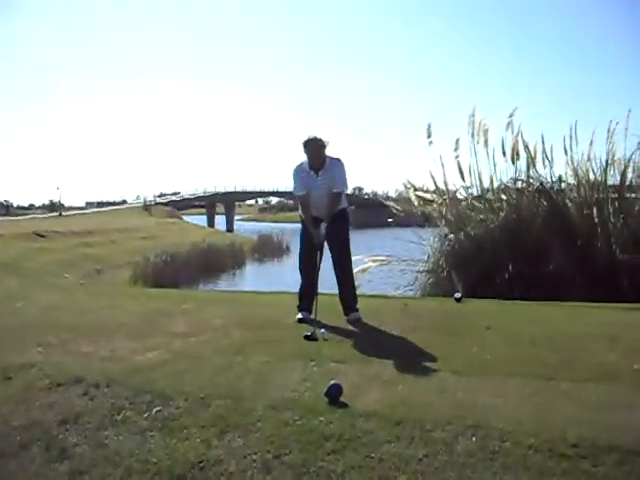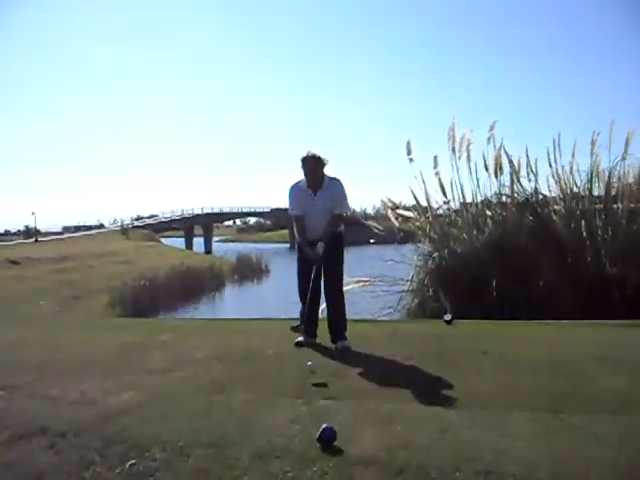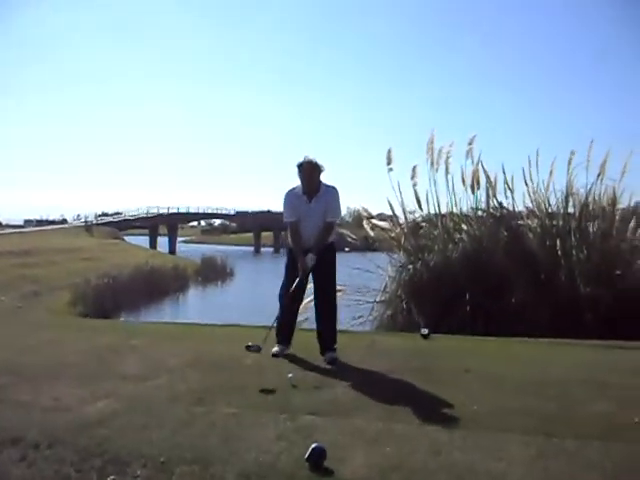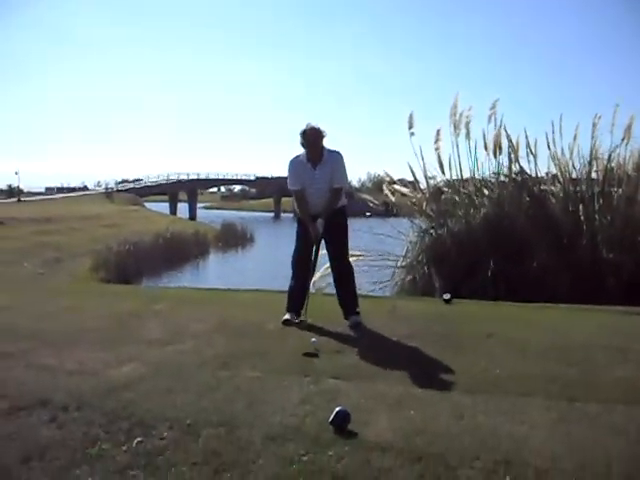
dt=0.7s
person 1, frame 1
left shoulder: (336, 164)
right shoulder: (299, 171)
left elbow: (336, 196)
right elbow: (303, 202)
left wrist: (326, 225)
right wrist: (314, 231)
left hip: (337, 216)
right hip: (312, 219)
left knee: (342, 263)
right knee: (306, 264)
left ankle: (351, 309)
right ankle: (304, 309)
person 1, frame 2
left shoulder: (335, 186)
right shoulder: (295, 190)
left elbow: (338, 216)
right elbow: (297, 221)
left wrist: (322, 243)
right wrist: (308, 248)
left hip: (332, 239)
right hip: (306, 241)
left knee: (333, 288)
right knee: (307, 288)
left ankle: (339, 336)
right ankle: (308, 332)
person 1, frame 3
left shoulder: (331, 193)
right shoulder: (291, 196)
left elbow: (329, 227)
right elbow: (292, 229)
left wrist: (313, 255)
right wrist: (301, 258)
left hip: (324, 249)
right hip: (297, 249)
left knee: (325, 299)
right knee: (288, 294)
left ankle: (329, 348)
right ankle: (282, 342)
person 1, frame 4
left shoulder: (336, 158)
right shoulder: (295, 164)
left elbow: (337, 192)
right elbow: (298, 197)
left wrist: (322, 220)
right wrist: (310, 225)
left hip: (334, 214)
right hip: (307, 216)
left knee: (340, 262)
right knee: (300, 262)
left ankle: (352, 312)
right ankle: (293, 310)
